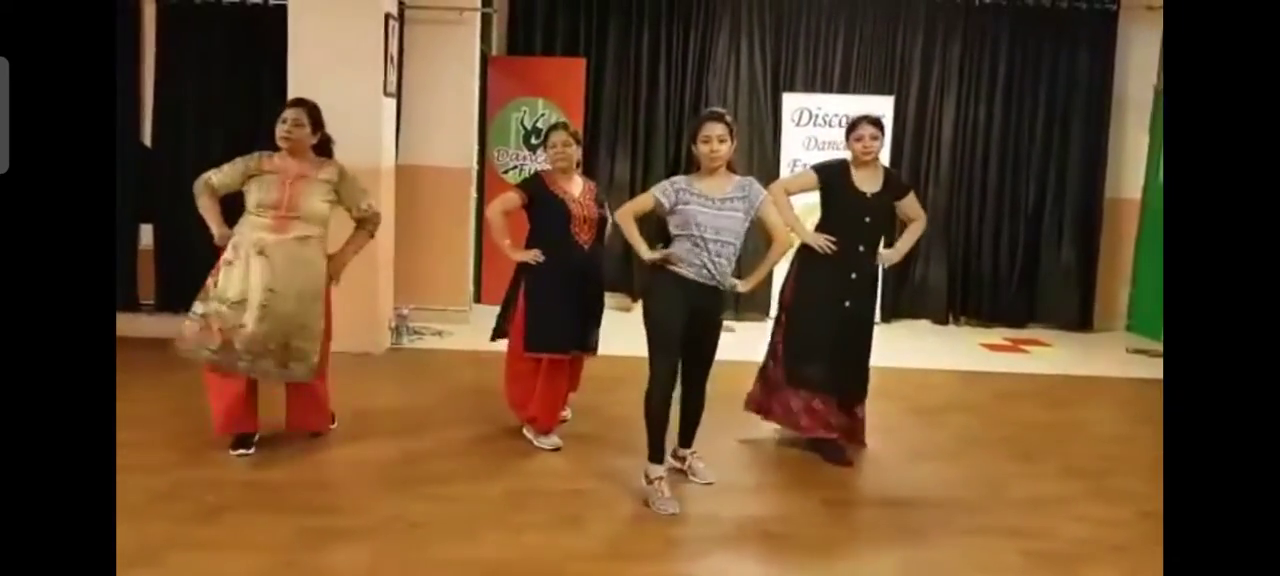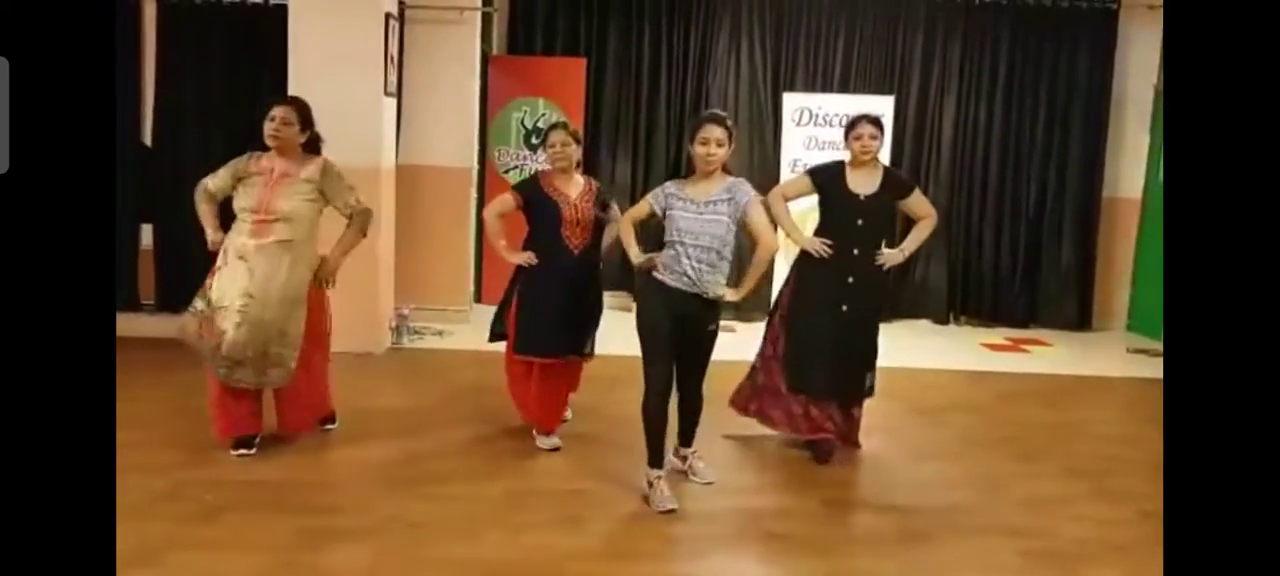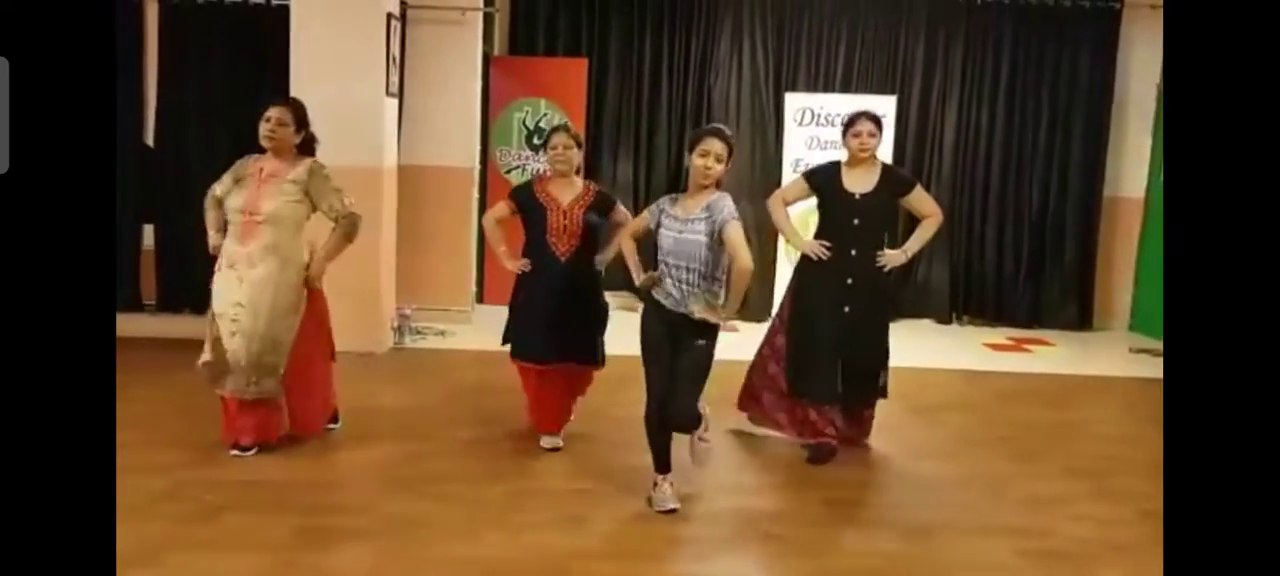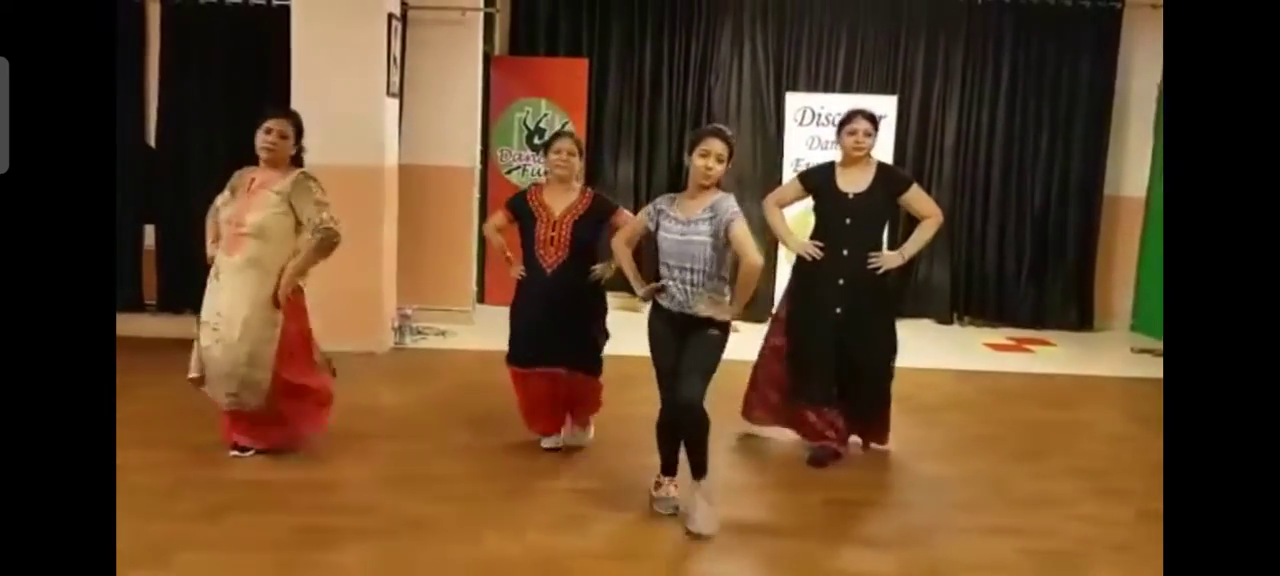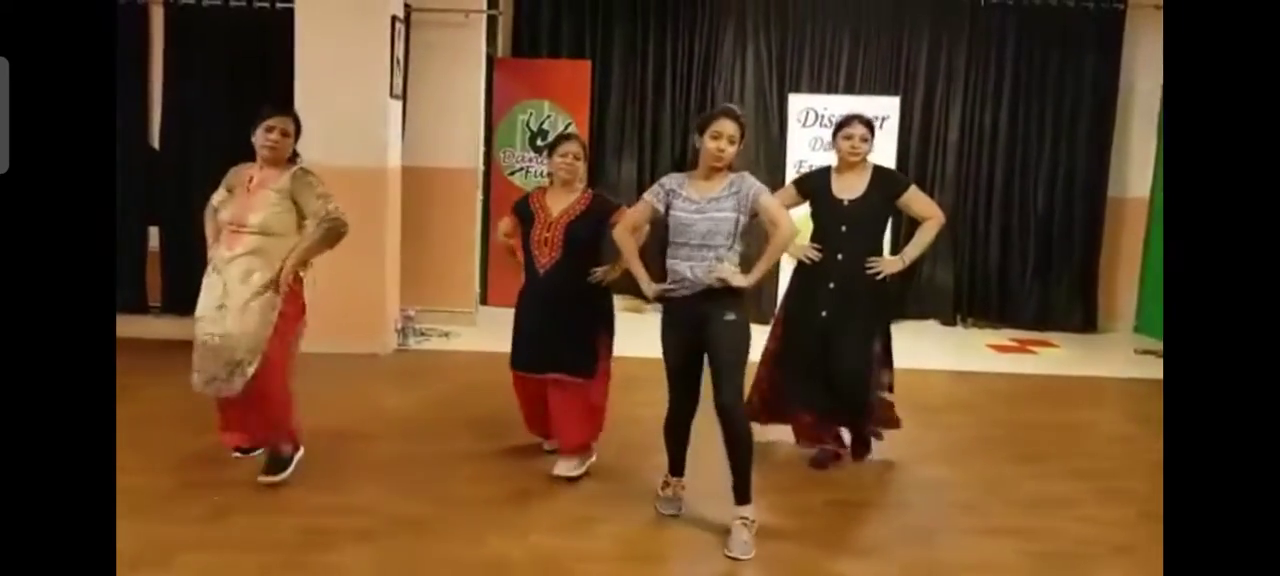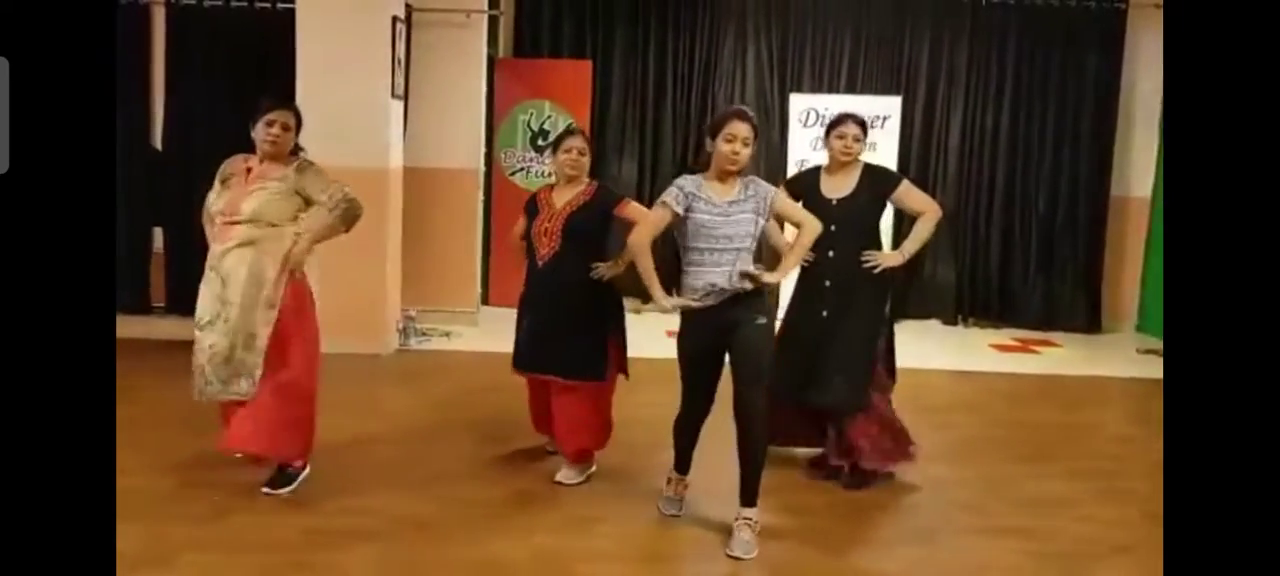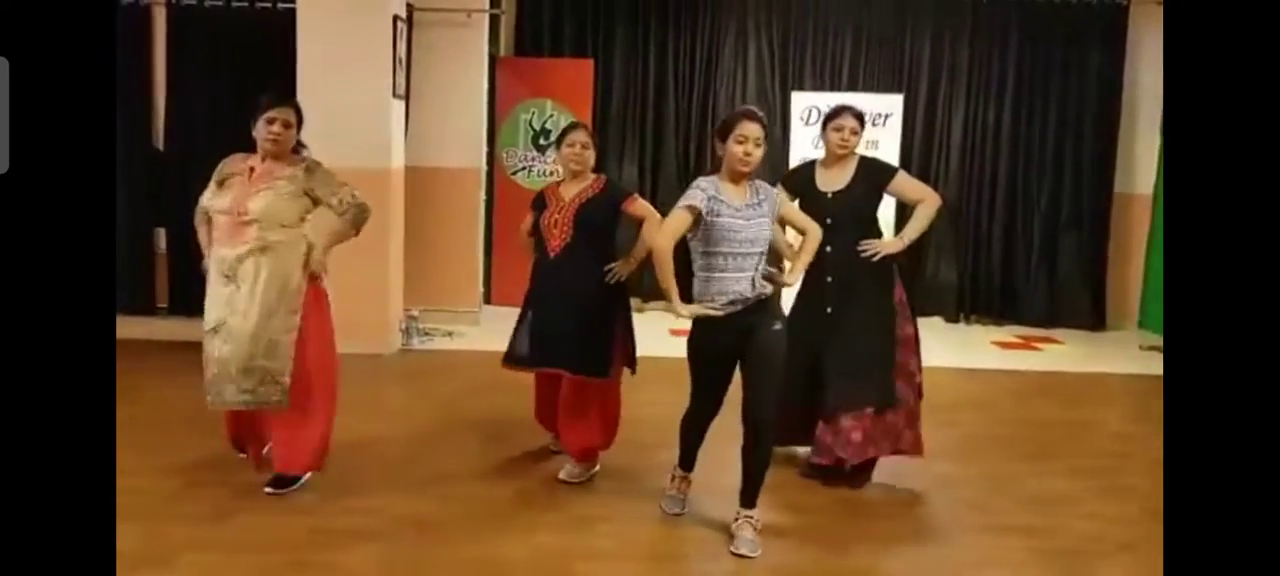
dt=0.2s
person 1, frame 1
left shoulder: (748, 189)
right shoulder: (678, 186)
left elbow: (782, 238)
right elbow: (625, 213)
left wrist: (749, 282)
right wrist: (646, 253)
left hip: (710, 296)
right hip: (670, 287)
left knee: (695, 380)
right knee: (663, 376)
left ankle: (684, 452)
right ankle: (655, 473)
person 1, frame 2
left shoulder: (738, 191)
right shoulder: (671, 191)
left elbow: (768, 243)
right elbow: (626, 221)
left wrist: (740, 291)
right wrist: (637, 258)
left hip: (702, 303)
right hip: (658, 295)
left knee: (689, 385)
right knee: (657, 385)
left ankle: (685, 452)
right ankle: (656, 475)
person 1, frame 3
left shoulder: (721, 206)
right shoulder: (665, 205)
left elbow: (743, 263)
right elbow: (628, 235)
left wrist: (726, 312)
right wrist: (638, 276)
left hip: (699, 322)
right hip: (658, 314)
left knee: (682, 405)
right knee: (658, 400)
left ankle: (698, 424)
right ankle: (663, 478)
person 1, frame 4
left shoulder: (724, 206)
right shoulder: (663, 206)
left elbow: (753, 261)
right elbow: (621, 240)
left wrist: (732, 309)
right wrist: (638, 285)
left hip: (707, 322)
right hip: (665, 317)
left knee: (691, 399)
right knee: (671, 405)
left ankle: (700, 488)
right ankle: (666, 480)
person 1, frame 5
left shoulder: (743, 186)
right shoulder: (670, 186)
left elbow: (784, 227)
right elbow: (624, 229)
left wrist: (751, 276)
right wrist: (646, 282)
left hip: (724, 305)
right hip: (678, 306)
left knee: (730, 404)
right knee: (682, 402)
left ankle: (744, 514)
right ankle: (674, 480)
person 1, frame 6
left shoulder: (757, 191)
right shoulder: (686, 188)
left elbow: (810, 225)
right elbow: (639, 238)
left wrist: (778, 273)
right wrist: (659, 296)
left hip: (749, 312)
right hip: (700, 314)
left knee: (751, 412)
right knee: (695, 405)
left ankle: (748, 516)
right ankle: (677, 479)
person 1, frame 7
left shoulder: (765, 194)
right shoulder: (704, 190)
left elbow: (813, 230)
right elbow: (661, 242)
left wrist: (793, 276)
right wrist: (676, 302)
left hip: (764, 318)
right hip: (715, 321)
left knee: (761, 418)
right knee: (703, 407)
left ankle: (746, 515)
right ankle: (681, 476)
person 2, frame 1
left shoulder: (333, 174)
right shoulder: (256, 164)
left elbow: (370, 218)
right elbow: (205, 184)
left wrist: (343, 257)
right wrist: (217, 227)
left hip: (301, 274)
right hip: (246, 268)
left knee: (301, 351)
right knee: (235, 347)
left ankle: (317, 416)
right ankle: (244, 426)
person 2, frame 2
left shoulder: (320, 171)
right shoulder: (246, 165)
left elbow: (361, 215)
right elbow: (205, 191)
left wrist: (334, 259)
right wrist: (212, 231)
left hip: (291, 276)
right hip: (237, 272)
left knee: (296, 353)
right knee: (233, 349)
left ankle: (319, 412)
right ankle: (245, 427)
person 2, frame 3
left shoulder: (311, 172)
right shoulder: (245, 166)
left elbow: (349, 220)
right elbow: (215, 197)
left wrist: (319, 263)
right wrist: (214, 235)
left hip: (284, 280)
right hip: (234, 276)
left knee: (293, 356)
right knee: (239, 354)
left ankle: (321, 413)
right ankle: (250, 431)
person 2, frame 4
left shoulder: (299, 184)
right shoulder: (241, 178)
left elbow: (328, 234)
right elbow: (215, 211)
left wrist: (291, 274)
right wrist: (211, 246)
left hip: (267, 292)
right hip: (225, 287)
left knee: (272, 365)
right knee: (227, 360)
left ankle: (310, 406)
right ankle: (250, 433)
person 2, frame 5
left shoulder: (297, 179)
right shoulder: (236, 176)
left elbow: (335, 223)
right elbow: (212, 211)
left wrist: (295, 261)
right wrist: (213, 249)
left hip: (267, 287)
right hip: (224, 285)
left knee: (260, 364)
right knee: (227, 358)
left ankle: (283, 443)
right ankle: (249, 433)
person 2, frame 6
left shoulder: (299, 172)
right shoulder: (231, 167)
left elbow: (348, 207)
right elbow: (209, 211)
left wrist: (305, 243)
right wrist: (214, 246)
left hip: (271, 284)
right hip: (223, 283)
left knee: (275, 367)
right knee: (231, 361)
left ankle: (291, 457)
right ankle: (248, 437)
person 2, frame 7
left shoulder: (306, 172)
right shoulder: (230, 167)
left elbow: (356, 209)
right elbow: (204, 211)
left wrist: (321, 246)
right wrist: (208, 254)
left hip: (282, 287)
right hip: (229, 288)
left knee: (284, 369)
right knee: (237, 365)
left ankle: (292, 460)
right ankle: (255, 442)
person 3, frame 1
left shoulder: (893, 183)
right shoulder: (832, 172)
left elbow: (918, 219)
right elbow: (778, 189)
left wrist: (898, 251)
right wrist: (802, 233)
left hip: (862, 279)
right hip: (819, 272)
left knee: (850, 354)
right knee: (816, 348)
left ankle: (842, 426)
right ankle: (822, 431)
person 3, frame 2
left shoulder: (895, 183)
right shoulder: (827, 174)
left elbow: (928, 217)
right elbow: (776, 195)
left wrist: (902, 252)
right wrist: (798, 237)
left hip: (865, 282)
right hip: (819, 276)
left knee: (853, 356)
right knee: (815, 352)
left ankle: (842, 428)
right ankle: (821, 431)
person 3, frame 3
left shoulder: (895, 180)
right shoulder: (824, 175)
left elbow: (933, 215)
right elbow: (776, 201)
left wrist: (905, 253)
right wrist: (797, 240)
left hip: (869, 283)
right hip: (821, 279)
left knee: (862, 360)
right knee: (816, 356)
left ankle: (851, 430)
right ankle: (824, 434)
person 3, frame 4
left shoulder: (890, 179)
right shoulder: (818, 176)
left elbow: (932, 216)
right elbow: (772, 202)
left wrist: (901, 255)
right wrist: (791, 241)
left hip: (867, 285)
right hip: (816, 281)
left knee: (864, 363)
right knee: (814, 360)
left ankle: (859, 426)
right ankle: (826, 437)
person 3, frame 5
left shoulder: (887, 182)
right shoulder: (814, 181)
left elbow: (934, 217)
left wrist: (903, 259)
right wrist: (790, 245)
left hip: (863, 290)
right hip: (813, 286)
left knee: (852, 370)
right knee: (808, 366)
left ankle: (860, 426)
right ankle: (828, 439)
person 3, frame 6
left shoulder: (878, 179)
right shoulder: (805, 181)
left elbow: (931, 211)
left wrist: (901, 254)
right wrist: (786, 247)
left hip: (862, 290)
right hip: (815, 287)
left knee: (849, 374)
right knee: (805, 368)
left ankle: (863, 456)
right ankle: (832, 449)
person 3, frame 7
left shoulder: (874, 172)
right shoulder: (802, 176)
left elbow: (930, 200)
left wrist: (900, 241)
left hip: (867, 283)
right hip: (819, 284)
left knee: (860, 366)
right knee: (809, 365)
left ankle: (862, 452)
right ankle: (828, 451)
person 4, frame 1
left shoulder: (590, 189)
right shoulder: (537, 185)
left elbow: (604, 223)
right elbow: (494, 210)
left wrist: (594, 251)
right wrist: (512, 250)
left hip: (584, 284)
right hip: (545, 280)
left knee: (571, 350)
right knee: (542, 351)
left ankle: (556, 405)
right ankle: (538, 423)
person 4, frame 2
left shoulder: (593, 190)
right shoulder: (534, 186)
left elbow: (615, 220)
right elbow: (491, 212)
left wrist: (600, 249)
right wrist: (508, 253)
left hip: (582, 287)
right hip: (541, 284)
left knee: (570, 354)
right knee: (540, 354)
left ankle: (556, 408)
right ankle: (544, 425)
person 4, frame 3
left shoulder: (595, 196)
right shoulder: (530, 191)
left elbow: (628, 224)
right elbow: (490, 220)
left wrist: (608, 254)
right wrist: (507, 259)
left hip: (581, 293)
right hip: (538, 293)
left knee: (578, 359)
right knee: (541, 361)
left ankle: (563, 409)
right ankle: (549, 426)
person 4, frame 4
left shoulder: (594, 202)
right shoulder: (526, 200)
right elbow: (491, 229)
left wrist: (612, 264)
right wrist: (511, 262)
left hip: (580, 302)
right hip: (534, 301)
left knee: (577, 370)
right knee: (532, 370)
left ankle: (581, 419)
right ankle: (548, 426)
person 4, frame 5
left shoulder: (596, 204)
right shoulder: (529, 202)
right elbow: (502, 233)
left wrist: (616, 268)
right wrist: (522, 264)
left hip: (581, 306)
right hip: (536, 304)
left knee: (574, 377)
right knee: (531, 374)
left ankle: (579, 449)
right ankle: (551, 432)
person 4, frame 6
left shoulder: (600, 196)
right shoulder: (538, 199)
left elbow: (646, 221)
right elbow: (517, 236)
left wrist: (621, 263)
right wrist: (536, 263)
left hip: (586, 301)
right hip: (541, 301)
left knee: (580, 377)
right knee: (542, 374)
left ankle: (581, 456)
right ankle: (554, 433)
person 4, frame 7
left shoulder: (607, 190)
right shoulder: (545, 196)
left elbow: (652, 219)
right elbow: (526, 232)
left wrist: (631, 261)
right wrist: (543, 258)
left hip: (593, 297)
right hip: (548, 296)
left knee: (587, 373)
right knee: (550, 370)
left ankle: (585, 453)
right ankle: (560, 433)
